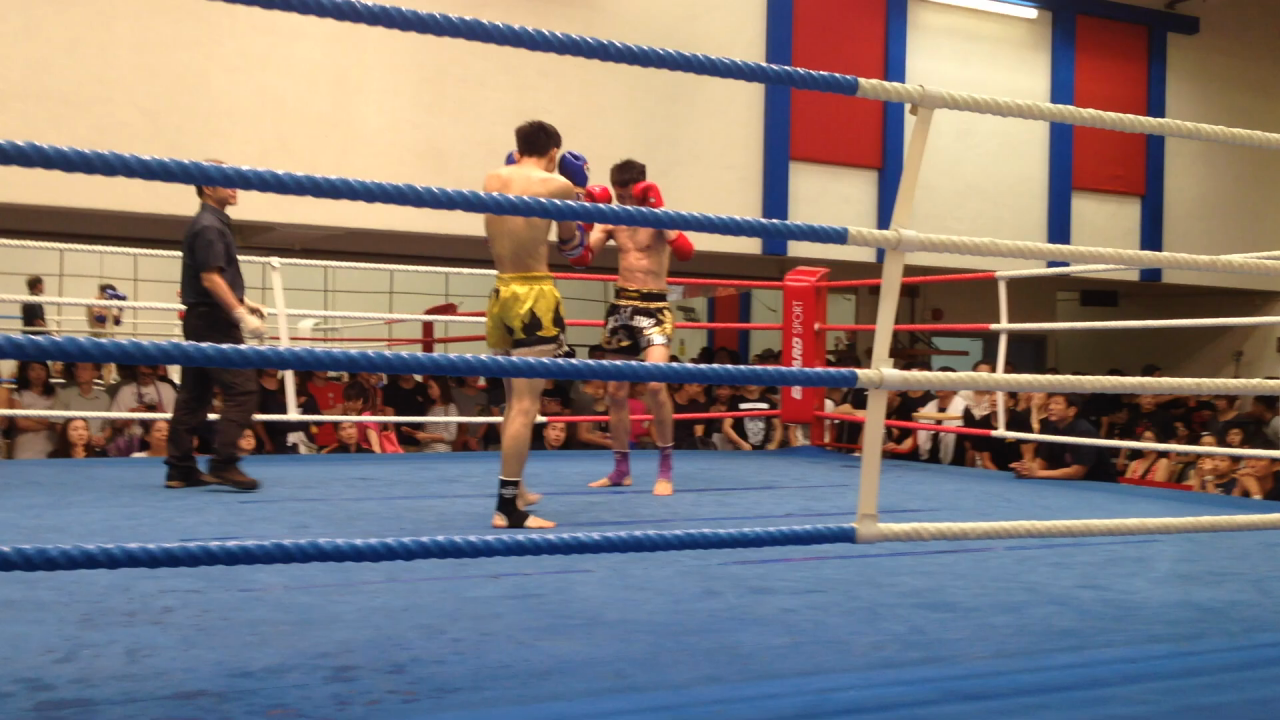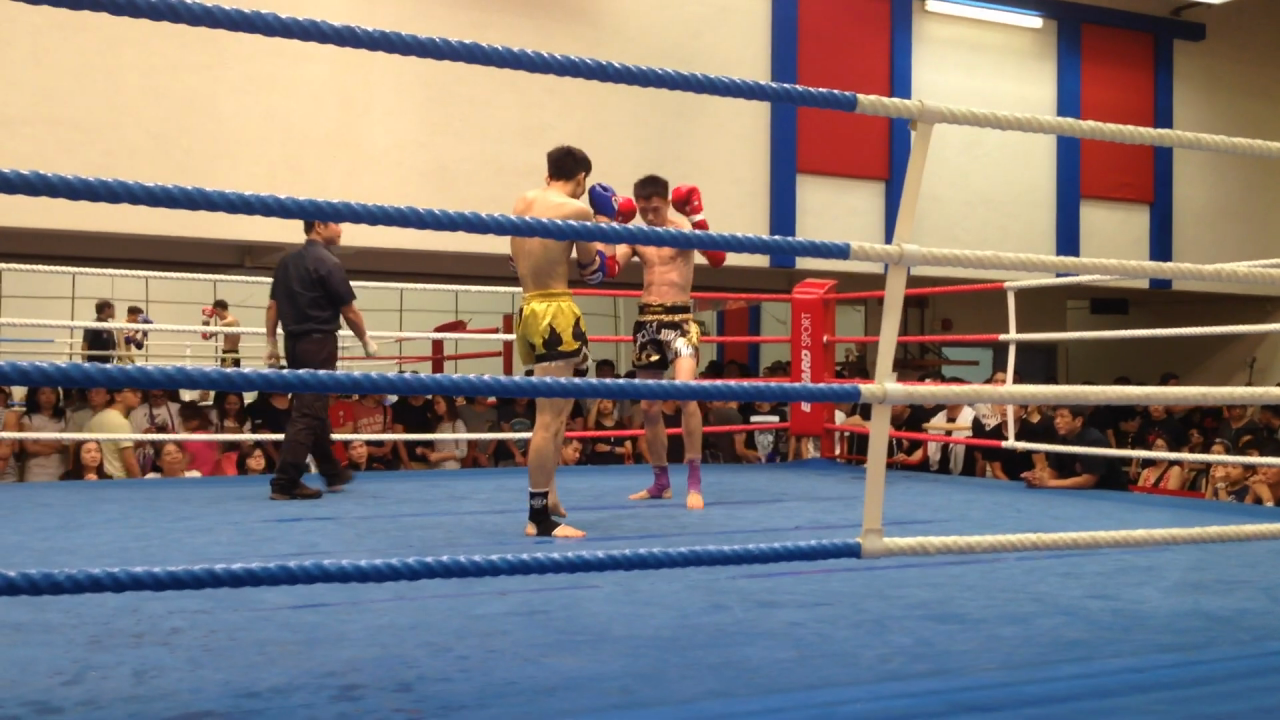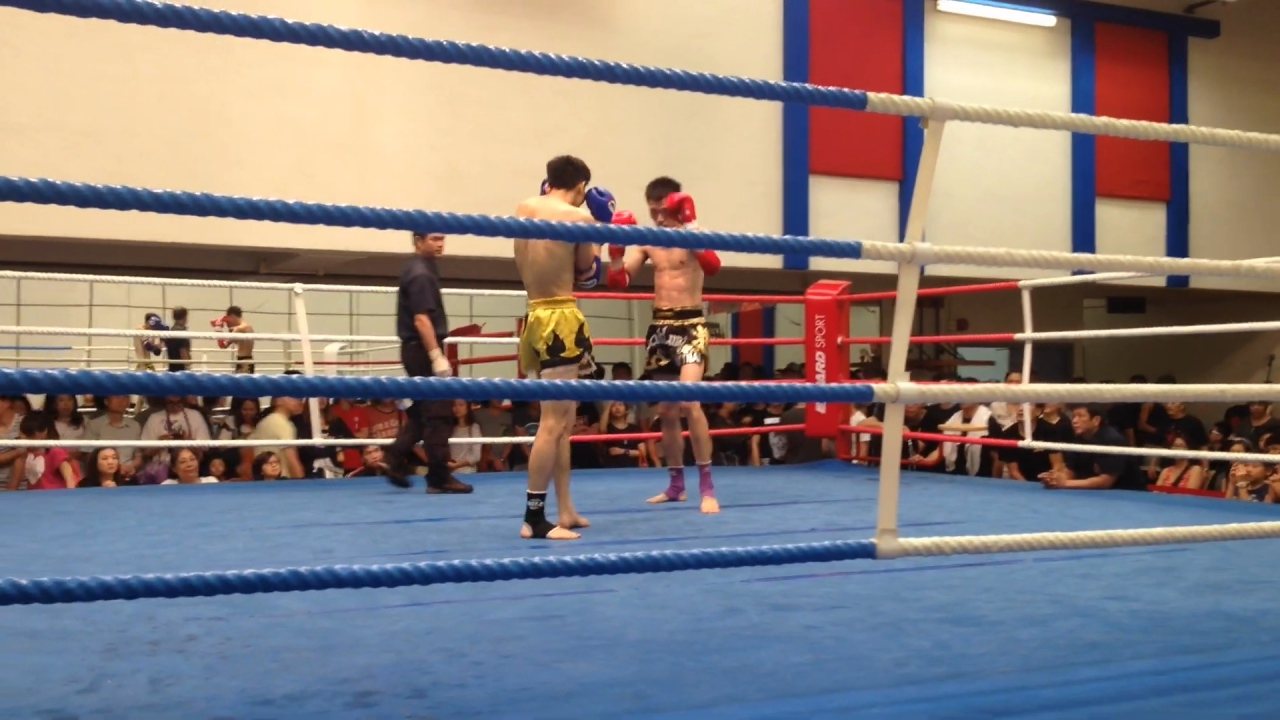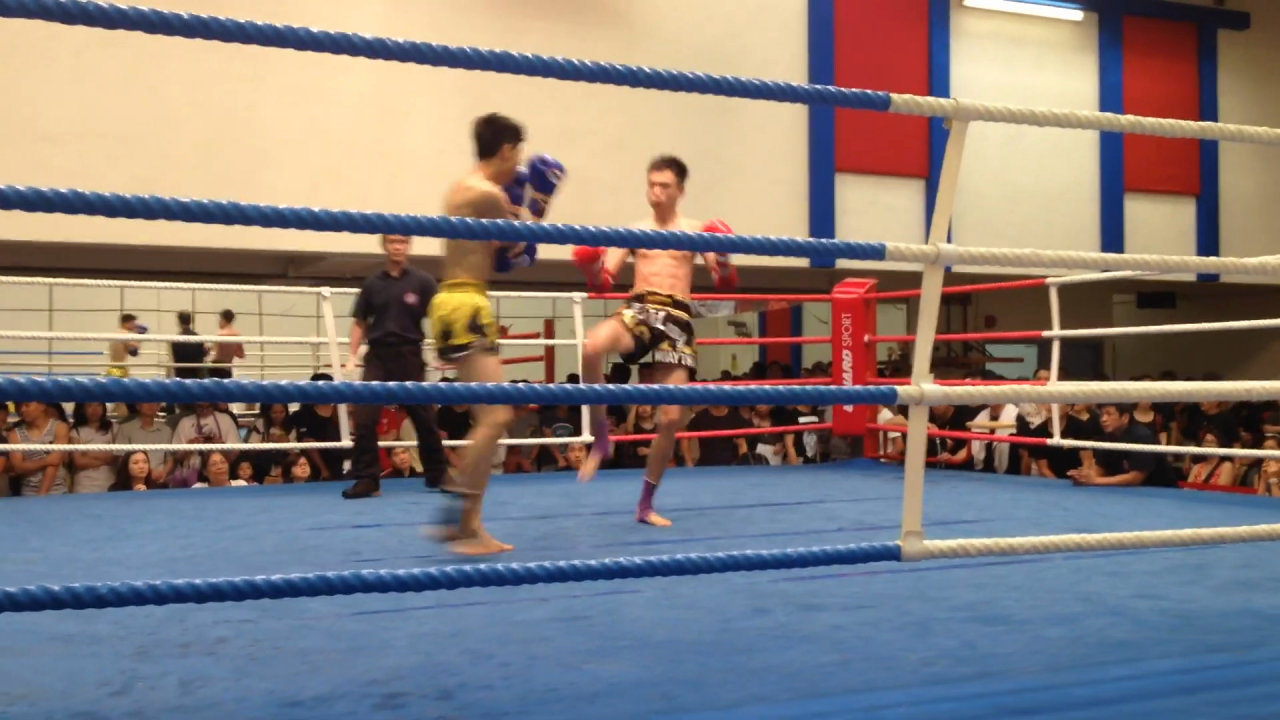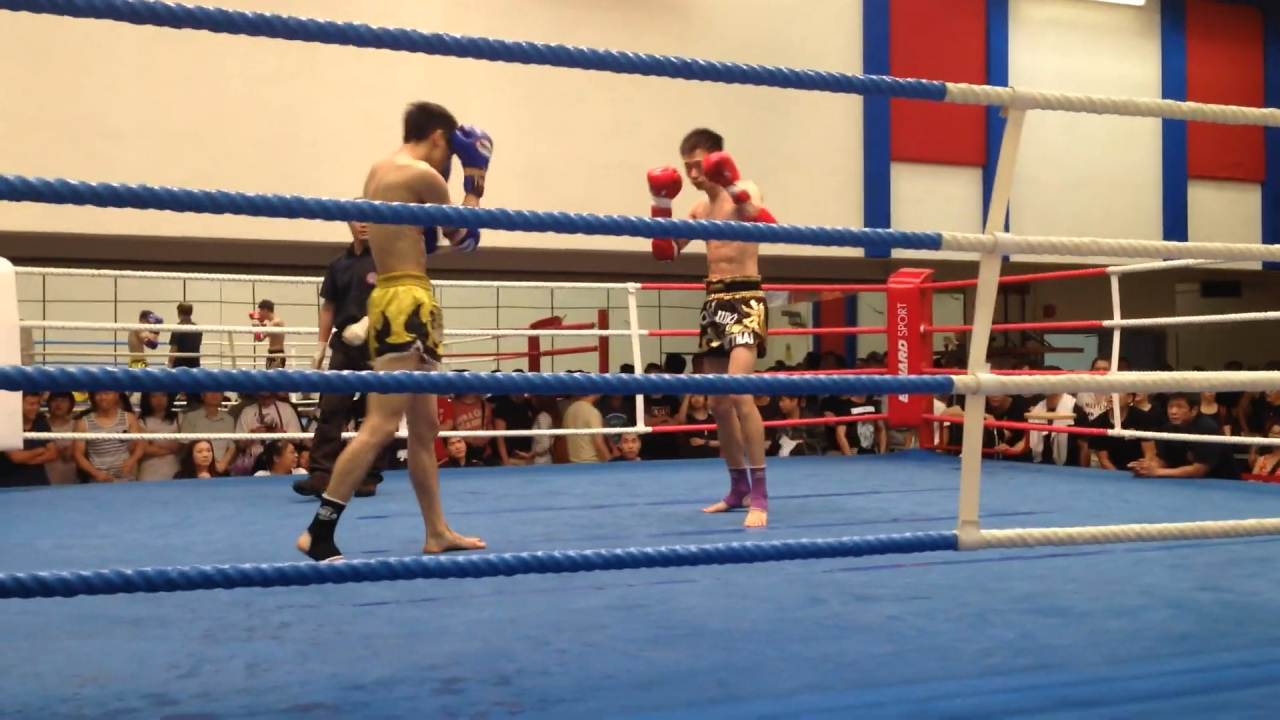
dt=1s
person 1, frame 1
left shoulder: (493, 179)
right shoulder: (556, 185)
right elbow: (574, 246)
right wrist: (578, 189)
left hip: (502, 294)
right hip: (534, 296)
left knee: (515, 402)
right knee: (525, 406)
left ankle: (515, 489)
right ankle: (507, 508)
person 1, frame 2
left shoulder: (524, 201)
right shoulder: (578, 210)
right elbow: (593, 272)
right wrist: (603, 221)
left hip: (529, 311)
right hip: (556, 313)
left knee: (552, 413)
right knee: (550, 420)
left ankle: (547, 497)
right ankle: (539, 516)
person 1, frame 3
left shoulder: (524, 209)
right shoulder: (579, 218)
right elbow: (588, 275)
right wrist: (601, 227)
left hip: (535, 317)
right hip: (561, 319)
left knee: (561, 420)
right knee: (554, 423)
left ankle: (565, 509)
right ankle: (534, 517)
person 1, frame 4
left shoulder: (460, 188)
right shoulder: (490, 194)
right elbow: (517, 255)
left wrist: (522, 201)
right wrist: (540, 198)
left hip: (468, 311)
right hip: (464, 311)
left knee: (490, 422)
right knee: (494, 420)
left ankle: (468, 523)
right ankle: (455, 518)
person 1, frame 5
left shoulder: (380, 172)
right shoulder: (421, 174)
right elbow: (461, 237)
left wrist: (443, 178)
right wrist: (475, 172)
left hip: (397, 302)
right hip: (404, 302)
left knee: (425, 425)
right knee: (380, 426)
left ankle: (438, 531)
right ankle: (319, 533)
person 2, frame 1
right shoulder: (612, 221)
left elbow: (685, 252)
right elbow: (579, 258)
left wrist: (659, 209)
left hip: (653, 307)
right hip: (621, 306)
left knee: (655, 383)
right knee: (616, 392)
left ankle: (665, 468)
right ankle: (621, 469)
person 2, frame 2
left shoulder: (683, 230)
left elbow: (717, 259)
right elbow: (608, 269)
left wrist: (696, 217)
left hip: (678, 319)
right hip: (647, 322)
left knee: (686, 394)
right knee: (649, 407)
left ankle: (694, 482)
right ankle: (661, 482)
person 2, frame 3
right shoulder: (647, 242)
left elbow: (712, 265)
right elbow: (617, 280)
left wrist: (689, 223)
right wrist: (617, 243)
left hip: (690, 324)
right hip: (660, 326)
left knee: (689, 402)
right knee: (667, 411)
left ankle: (707, 488)
right ankle: (676, 484)
person 2, frame 4
left shoulder: (696, 230)
right shoulder: (634, 230)
left elbow: (727, 283)
right elbow: (603, 283)
left wrist: (722, 256)
right wrist: (592, 268)
left hip: (676, 320)
right hip: (639, 311)
left knee: (670, 418)
right knee: (592, 348)
left ankle: (646, 504)
right ankle: (600, 442)
person 2, frame 5
left shoulder: (744, 191)
right shoulder: (699, 208)
left elbow: (768, 227)
right elbow: (664, 252)
left wrist: (732, 184)
right wrist: (661, 203)
left hip: (745, 299)
right hip: (714, 302)
left knee: (740, 394)
right knee: (720, 404)
left ankle: (759, 496)
right ankle: (739, 489)
person 3, frame 1
left shoulder: (209, 224)
right shoulder: (209, 226)
right elbow: (210, 279)
left wrist: (243, 304)
right wrist: (241, 314)
left hip: (198, 320)
right hip: (213, 321)
left knee: (193, 395)
right knee: (242, 389)
left ankle: (180, 469)
right ankle: (223, 464)
person 3, frame 2
left shoulder: (287, 261)
right shoulder: (328, 262)
left elbow: (273, 305)
right elbow: (348, 310)
left wrist: (271, 343)
right wrist: (366, 340)
left hip: (294, 342)
right hip: (319, 343)
left knee: (313, 409)
right knee: (309, 414)
left ankle: (331, 471)
right ankle: (286, 481)
person 3, frame 3
left shoulder: (422, 271)
right shoulder: (420, 274)
right elbow: (420, 319)
right wrist: (437, 356)
left hip: (418, 351)
right hip: (422, 351)
left knee: (421, 412)
right knee: (438, 414)
left ankle: (396, 460)
right ankle: (438, 478)
person 3, frame 4
left shoulder: (422, 282)
right shoulder: (372, 284)
right elbow: (360, 323)
right wrist: (352, 355)
left hip: (409, 356)
right hip: (378, 357)
left knee: (425, 419)
right knee: (365, 419)
left ankle: (436, 474)
right ankle: (366, 478)
person 3, frame 5
right shoulder: (338, 264)
right elbow: (329, 306)
left wrist: (366, 324)
right wrist: (321, 345)
right hip: (343, 346)
right knee: (331, 408)
left ankle: (370, 476)
right ankle: (321, 474)
